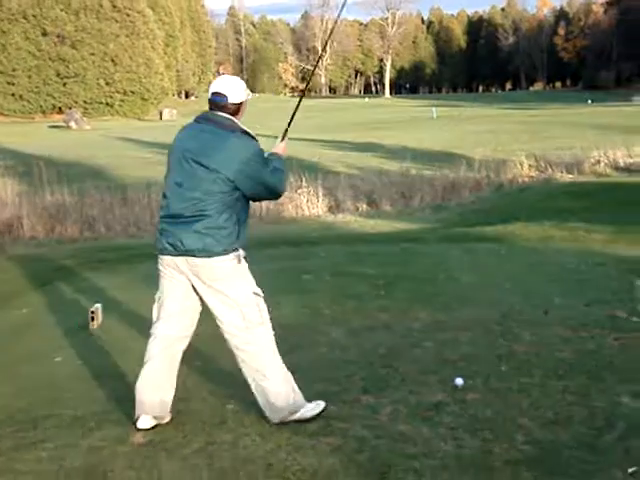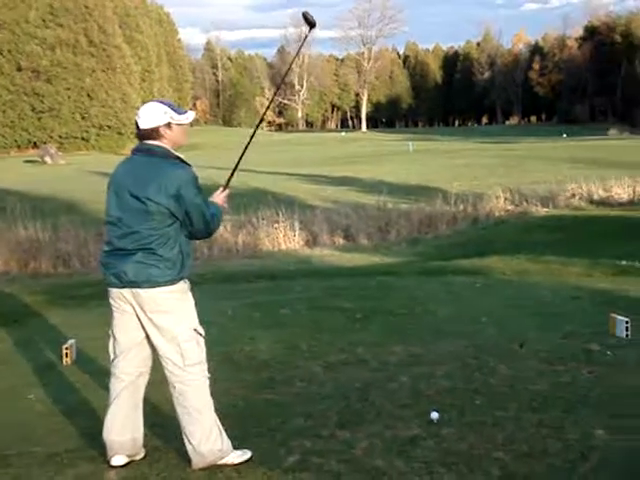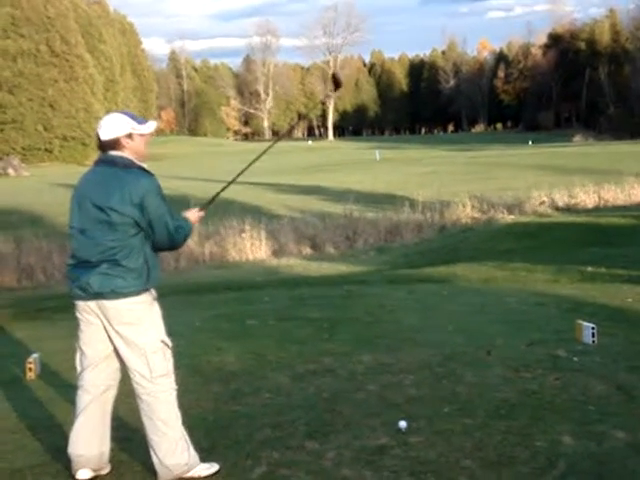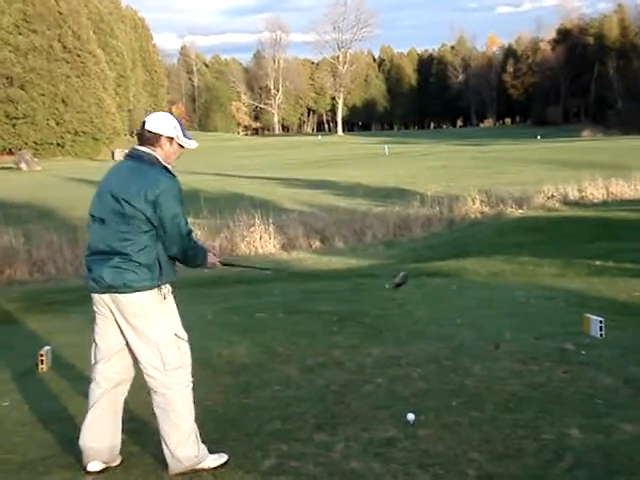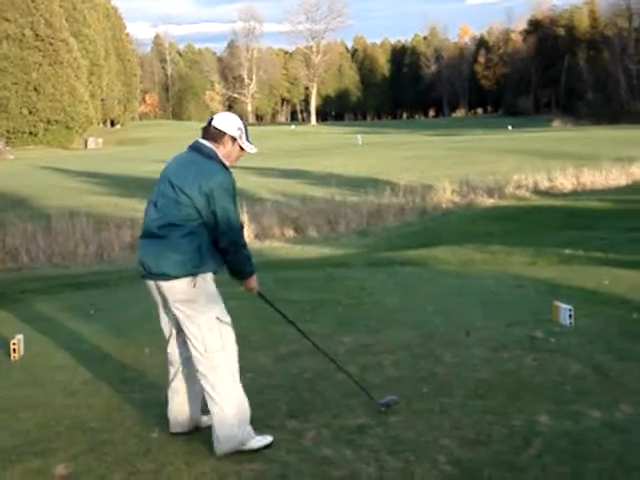
dt=1s
person 1, frame 1
left shoulder: (186, 135)
right shoulder: (240, 147)
right elbow: (271, 188)
right wrist: (275, 157)
left hip: (172, 250)
right hip: (216, 254)
left knee: (168, 329)
right knee: (251, 328)
left ankle: (149, 409)
right ankle: (284, 404)
person 1, frame 2
left shoulder: (123, 170)
right shoulder: (177, 174)
right elbow: (202, 227)
left wrist: (201, 203)
right wrist: (216, 205)
left hip: (121, 281)
right hip: (161, 284)
left knee: (126, 364)
right knee: (188, 367)
left ankle: (121, 445)
right ankle: (208, 449)
person 1, frame 3
left shoulder: (86, 182)
right shoulder: (140, 182)
right elbow: (168, 238)
left wrist: (173, 220)
right wrist: (186, 221)
left hip: (87, 293)
right hip: (127, 294)
left knee: (94, 376)
right knee: (155, 378)
person 1, frame 4
left shoulder: (114, 175)
right shoulder: (160, 181)
right elbow: (178, 243)
right wrist: (203, 257)
left hip: (104, 285)
right hip: (142, 289)
left knee: (108, 371)
right knee: (171, 372)
left ankle: (97, 451)
right ankle: (185, 454)
person 1, frame 5
left shoulder: (177, 164)
right shoulder: (216, 175)
right elbow: (229, 234)
right wrist: (246, 273)
left hip: (157, 268)
right hip: (186, 273)
left knee: (182, 346)
right knee: (217, 349)
left ankle: (183, 416)
right ankle: (233, 433)
